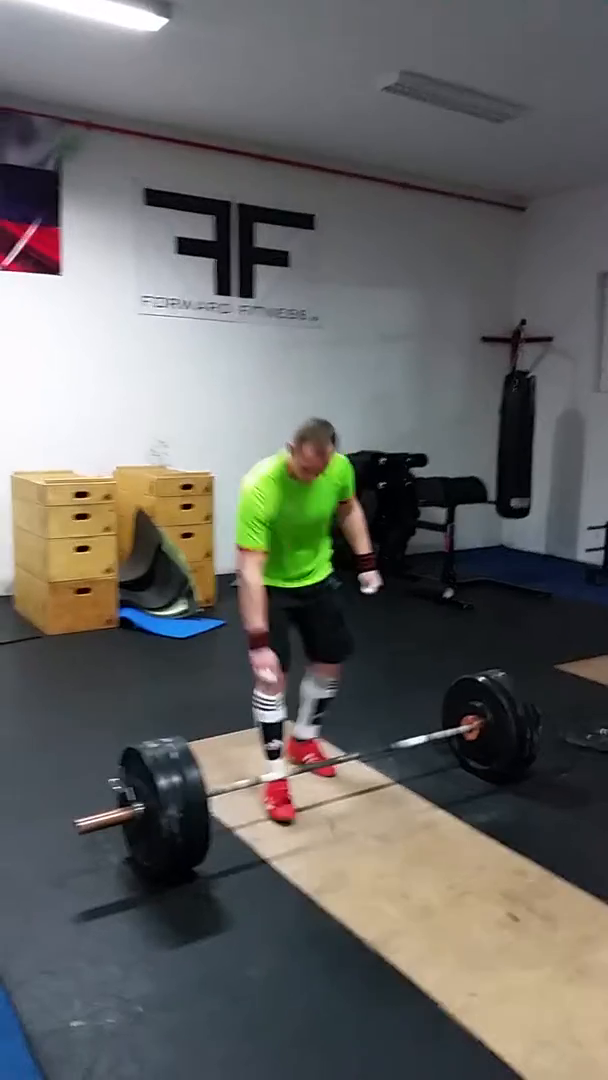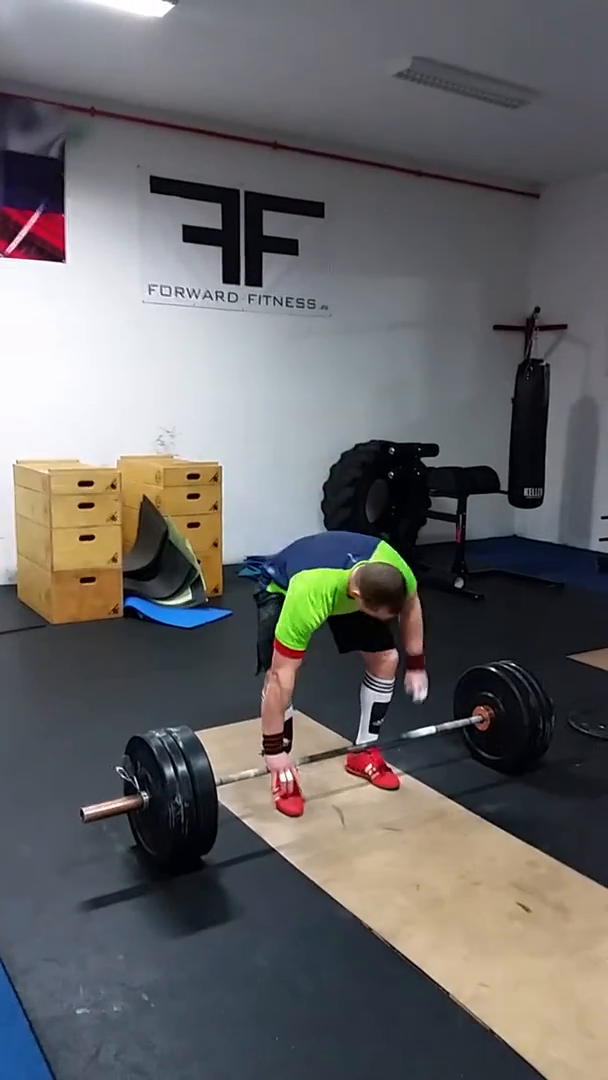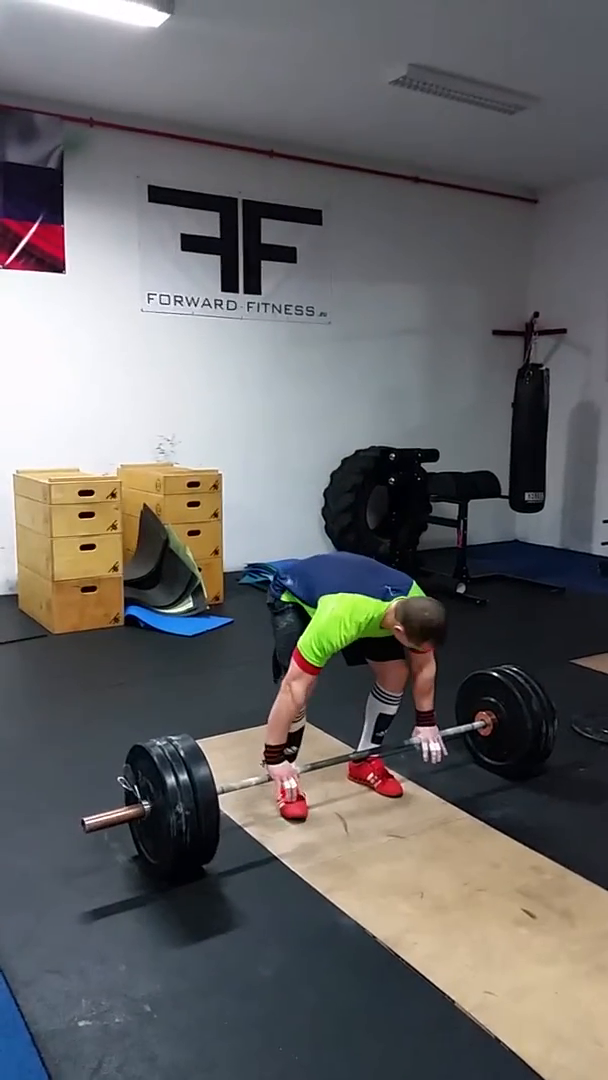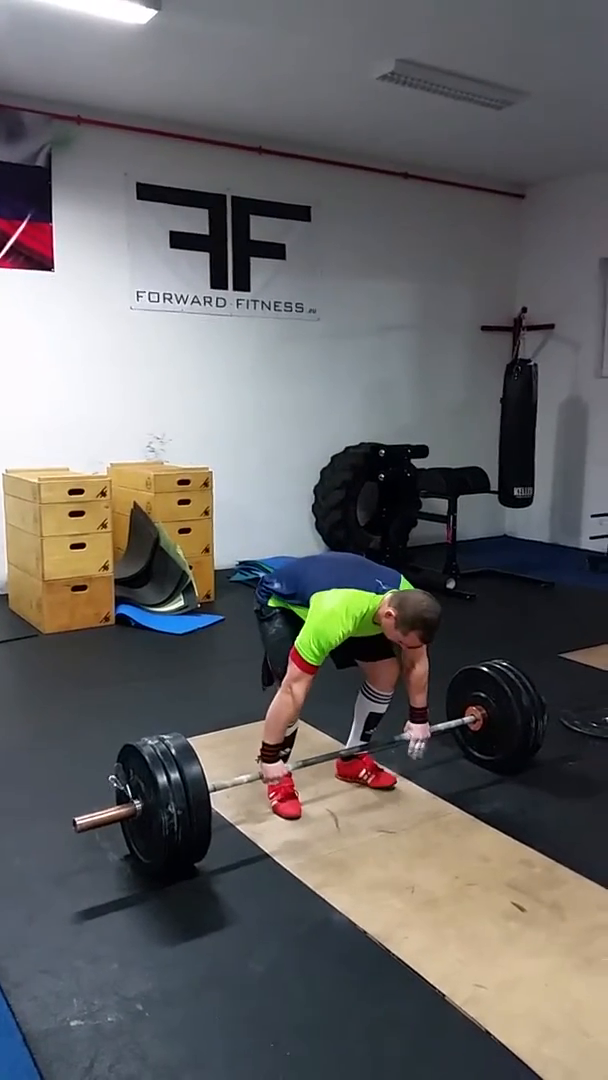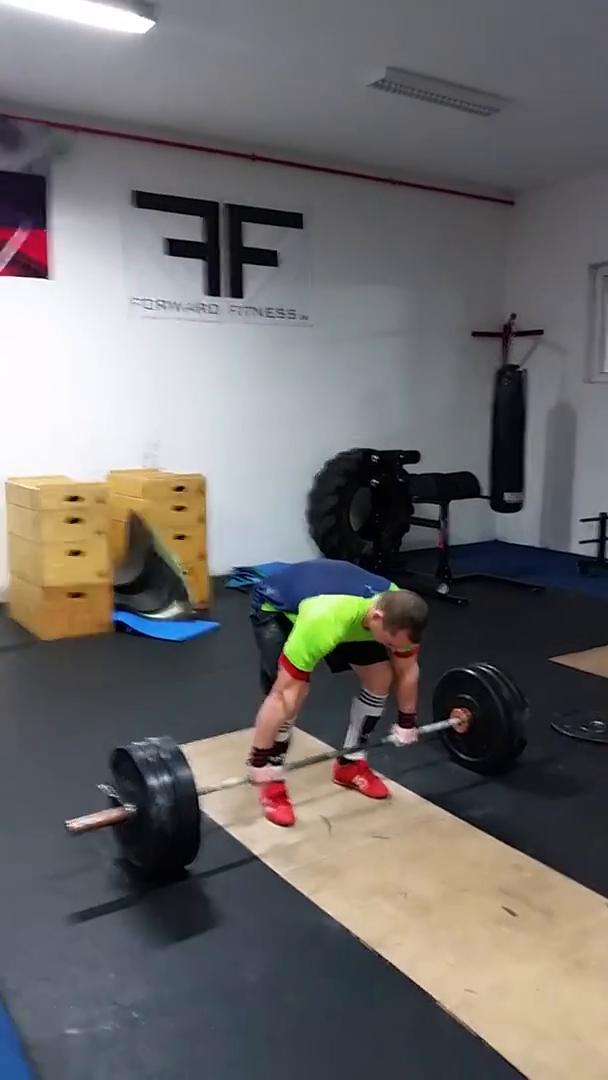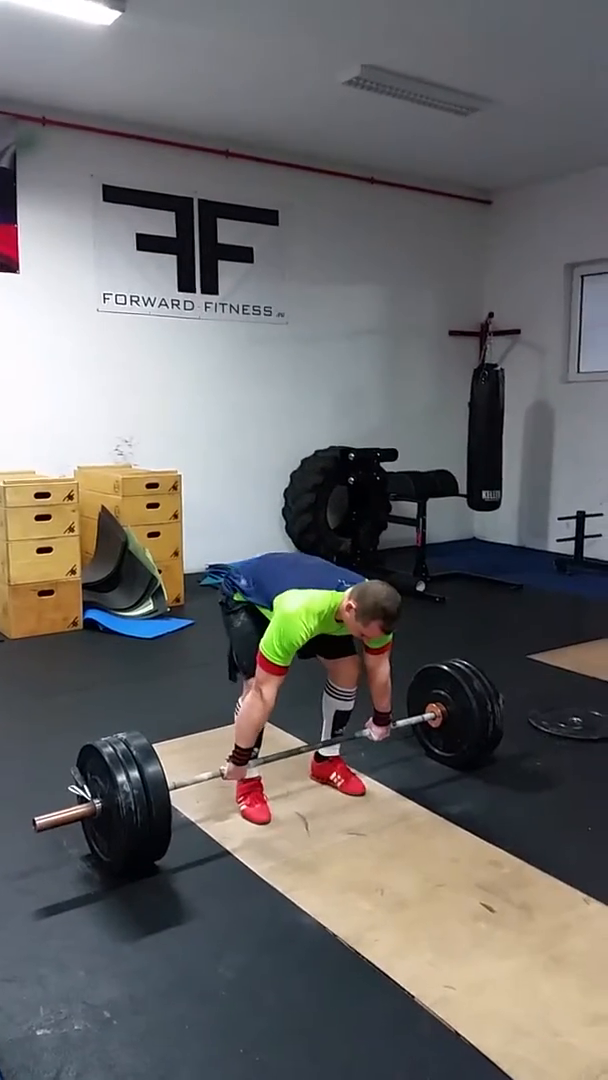
dt=0.7s
person 1, frame 1
left shoulder: (339, 468)
right shoulder: (260, 489)
left elbow: (350, 510)
right elbow: (250, 570)
left wrist: (366, 562)
right wrist: (258, 641)
left hip: (316, 577)
right hip: (270, 585)
left knee: (329, 662)
right knee: (271, 677)
left ankle: (304, 739)
right ankle: (276, 776)
person 1, frame 2
left shoulder: (392, 570)
right shoulder: (307, 597)
left elbow: (411, 606)
right elbow: (282, 676)
left wrist: (416, 665)
right wrist: (273, 748)
left hip: (343, 578)
right hip: (280, 586)
left knee: (386, 659)
right knee: (275, 673)
left ankle: (363, 752)
right ankle: (283, 773)
person 1, frame 3
left shoulder: (416, 609)
right shoulder: (340, 618)
left elbow: (424, 666)
right elbow: (293, 687)
left wrist: (426, 721)
right wrist: (274, 758)
right hip: (293, 595)
left knee: (395, 672)
right knee: (301, 684)
left ankle: (366, 760)
right ankle: (287, 776)
person 1, frame 4
left shoulder: (408, 603)
right shoulder: (334, 616)
left elbow: (416, 663)
right elbow: (293, 689)
left wrist: (419, 717)
right wrist: (269, 757)
right hip: (280, 602)
left knee: (387, 671)
right knee: (293, 685)
left ankle: (353, 759)
right ankle: (278, 779)
person 1, frame 5
left shoulder: (398, 612)
right shoulder: (322, 620)
left elbow: (407, 670)
right elbow: (284, 695)
left wrist: (406, 721)
right wrist: (259, 760)
right hip: (275, 606)
left knee: (380, 675)
right knee: (296, 693)
left ankle: (351, 763)
right ankle: (273, 782)
person 1, frame 6
left shoulder: (372, 606)
right shoulder: (298, 613)
left elbow: (379, 668)
right elbow: (264, 693)
left wrist: (381, 719)
right wrist: (238, 760)
right hip: (245, 595)
left knee: (347, 668)
right knee: (257, 685)
left ankle: (326, 760)
right ankle: (248, 780)
